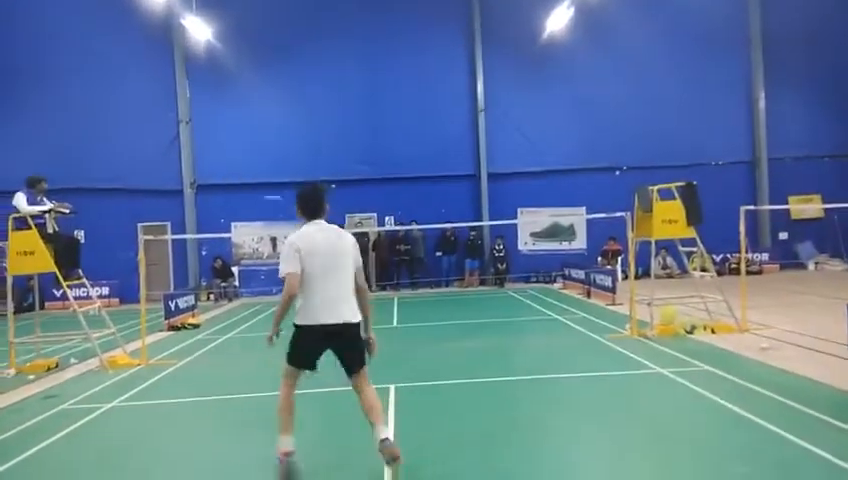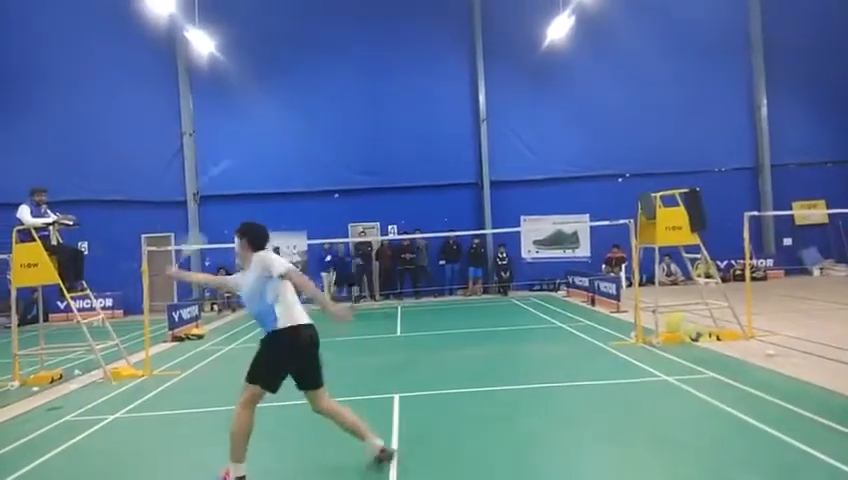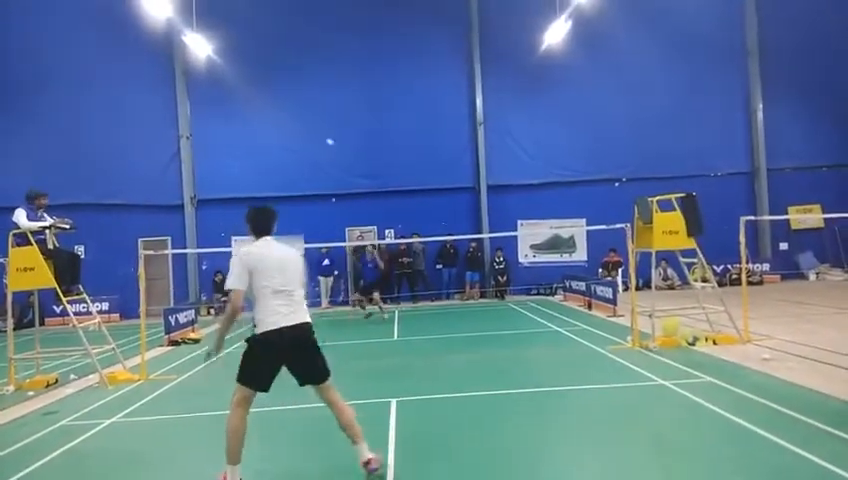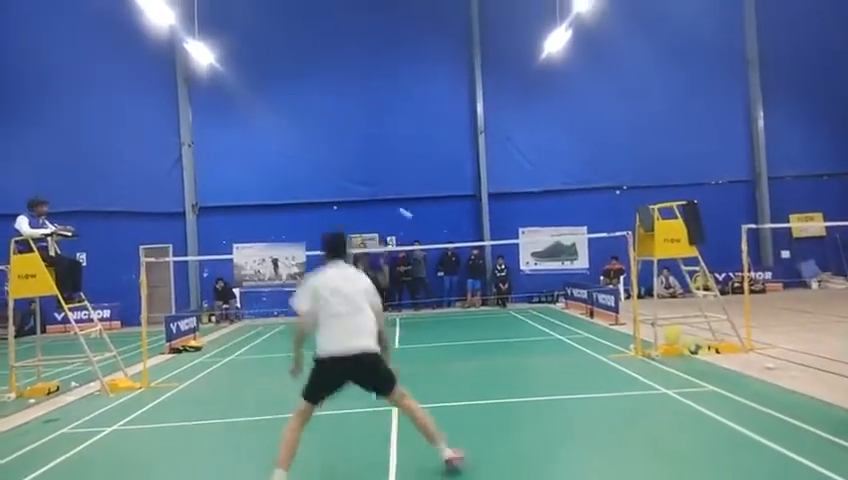
dt=0.5s
person 1, frame 1
left shoulder: (294, 241)
right shoulder: (346, 238)
left elbow: (291, 290)
right elbow: (361, 289)
left wrist: (275, 325)
right wrist: (368, 328)
left hip: (312, 323)
right hip: (348, 322)
left knee: (289, 380)
right knee: (361, 382)
left ankle: (286, 450)
right ankle: (383, 437)
person 1, frame 2
left shoulder: (264, 259)
right shoulder: (245, 278)
left elbow: (297, 277)
right elbow: (214, 281)
left wrist: (329, 306)
right wrist: (179, 274)
left hip: (291, 333)
right hip: (303, 335)
left knee: (247, 402)
right knee: (321, 402)
right ankle: (375, 445)
person 1, frame 3
left shoulder: (244, 256)
right shoulder: (293, 253)
left elbow: (235, 304)
left wrist: (219, 339)
left hip: (268, 335)
right hip: (301, 329)
left knee: (240, 404)
right knee: (331, 395)
right ankle: (366, 457)
person 1, frame 4
left shoulder: (313, 282)
right shoulder: (363, 280)
left elbow: (304, 325)
right elbow: (380, 326)
left wrist: (297, 358)
right wrist: (386, 360)
left hip: (332, 357)
right hip: (366, 354)
left knee: (300, 416)
right knee: (404, 400)
right ankle: (446, 453)
person 2, frame 1
left shoulder: (41, 198)
right shoulder: (21, 195)
left elbow: (53, 209)
right elbow: (24, 209)
left wrist: (61, 207)
right wrist: (48, 207)
left hip: (43, 228)
right hip: (29, 229)
left knee: (73, 240)
right knee: (60, 239)
left ankle: (73, 271)
right ankle: (63, 273)
person 2, frame 2
left shoulder: (44, 209)
right shoulder: (25, 207)
left elbow: (56, 221)
right elbow: (28, 222)
left wrist: (65, 218)
right wrist: (52, 220)
left hip: (47, 240)
right hip: (33, 241)
left knee: (77, 252)
right knee: (64, 251)
left ankle: (77, 283)
right ankle: (67, 285)
person 2, frame 3
left shoulder: (41, 213)
right shoulder: (21, 211)
left elbow: (53, 226)
right elbow: (25, 225)
left wrist: (63, 222)
right wrist: (48, 224)
left hip: (43, 244)
right hip: (29, 245)
left knee: (74, 256)
right knee: (60, 256)
left ankle: (74, 287)
right ankle: (63, 289)
person 2, frame 4
left shoulder: (43, 221)
right shoulder: (23, 218)
left elbow: (55, 233)
right elbow: (27, 232)
left wrist: (64, 230)
right wrist: (50, 231)
left hip: (45, 251)
left knee: (75, 263)
right knee: (62, 263)
left ankle: (76, 294)
right ankle: (65, 296)
